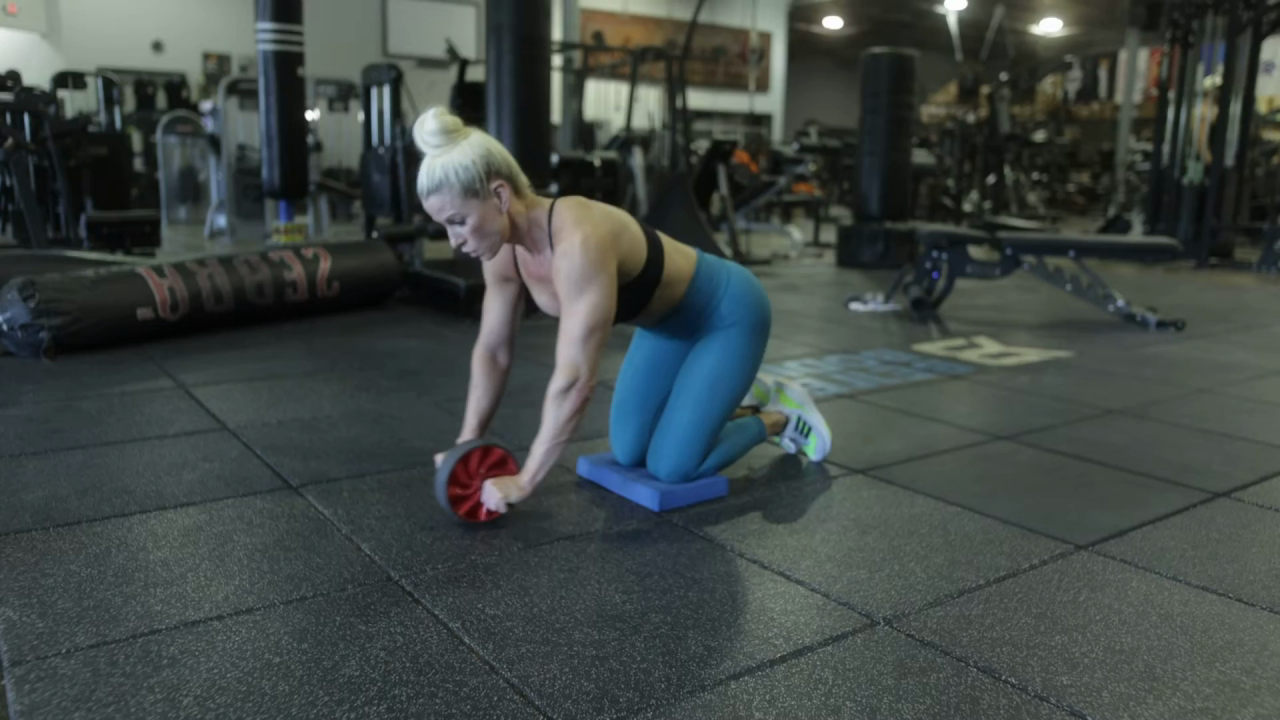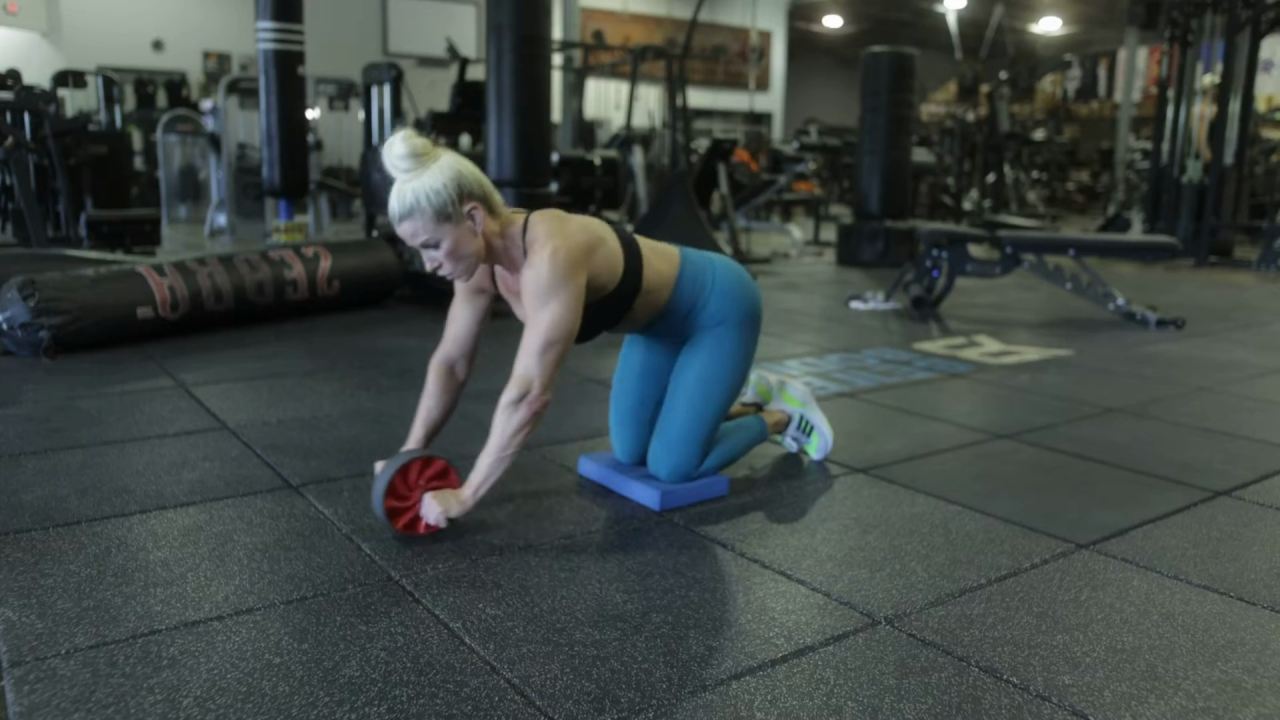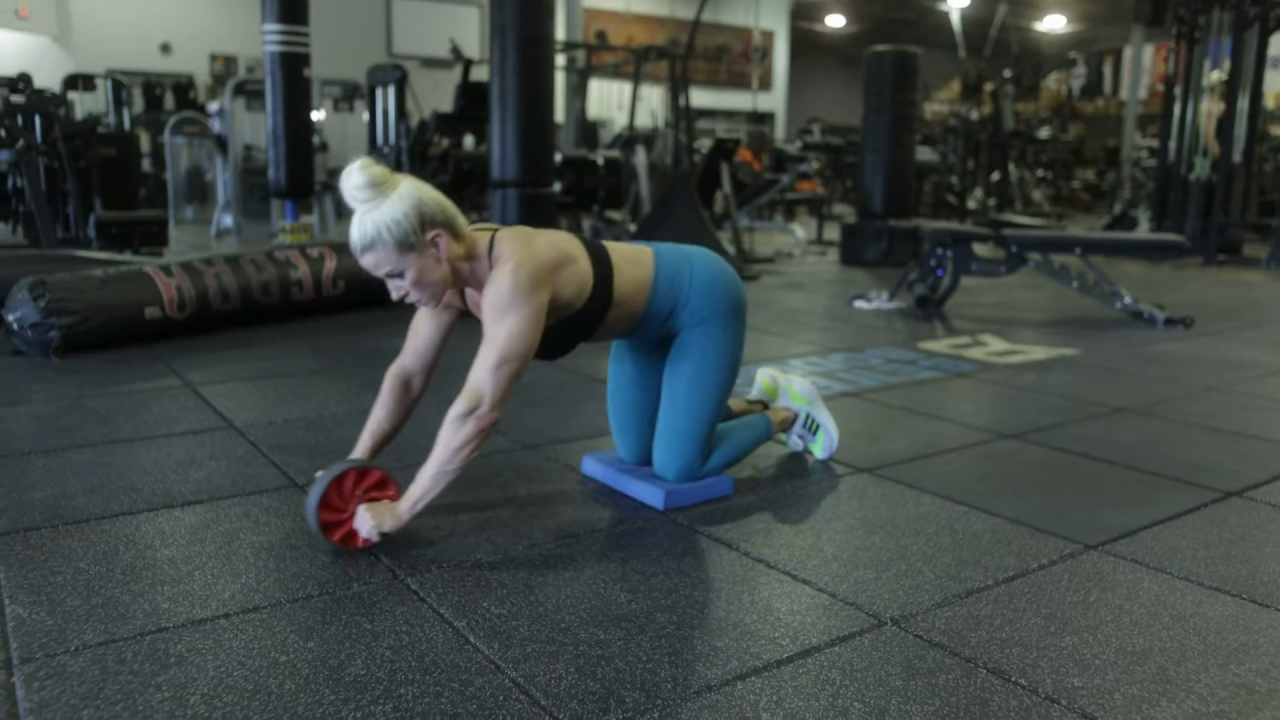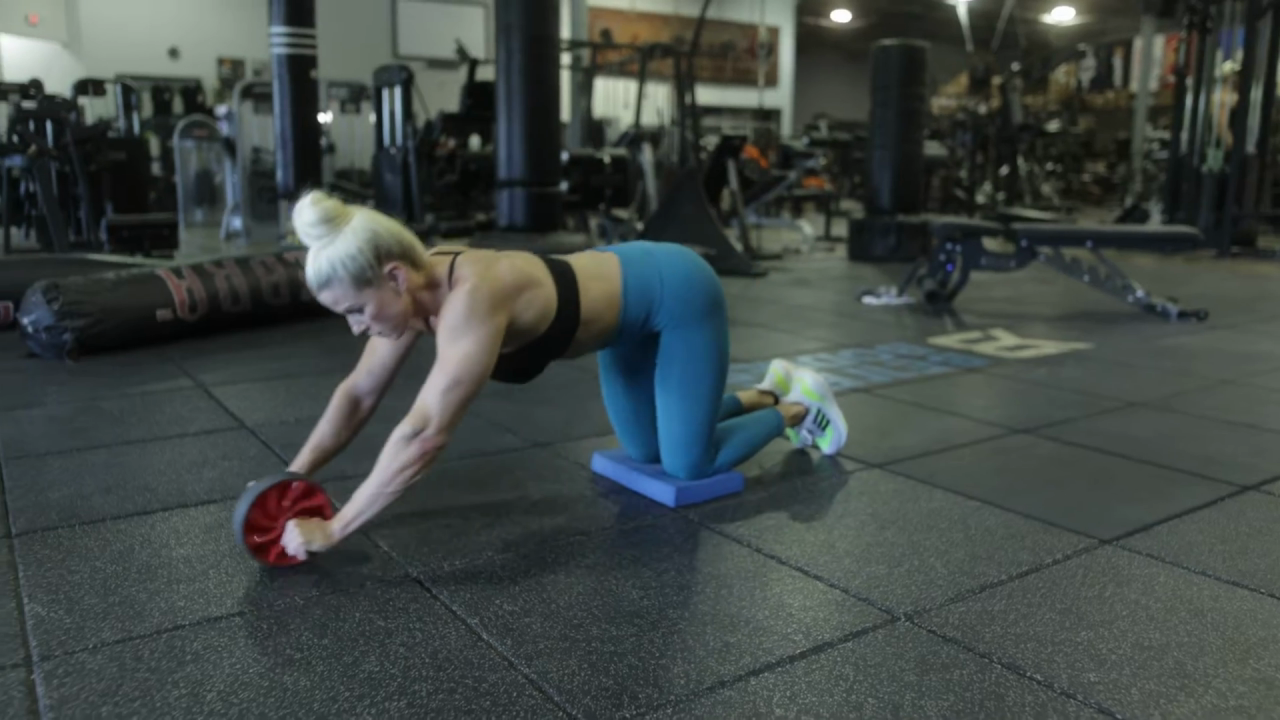
dt=0.2s
person 1, frame 1
left shoulder: (579, 240)
right shoulder: (506, 245)
left elbow: (575, 380)
right elbow: (492, 352)
left wrist: (523, 481)
right wrist: (465, 443)
left hip: (730, 313)
right hip: (670, 323)
left knee: (672, 468)
right knee: (629, 454)
left ankle: (780, 420)
right ankle: (748, 399)
person 1, frame 2
left shoulder: (551, 255)
right shoulder: (483, 252)
left elbow: (530, 394)
right elbow: (451, 362)
left wrist: (464, 497)
right wrist: (411, 454)
left hip: (720, 305)
right hip: (664, 317)
left knee: (674, 468)
right knee: (631, 454)
left ankle: (782, 417)
right ankle: (750, 399)
person 1, frame 3
left shoulder: (515, 273)
right shoulder: (453, 266)
left elbow: (479, 411)
right elbow: (407, 374)
left wrist: (400, 510)
right wrist: (356, 464)
left hip: (701, 297)
right hip: (650, 304)
left knee: (680, 468)
right knee: (639, 454)
left ankle: (785, 413)
right ankle: (755, 398)
person 1, frame 4
left shoulder: (473, 297)
right shoulder: (417, 285)
left elbow: (424, 435)
right elbow: (358, 393)
left wrist: (332, 529)
right wrist: (296, 475)
left hip: (677, 292)
right hip: (626, 288)
left knee: (691, 464)
right knee: (649, 453)
left ankle: (796, 407)
right ankle: (764, 392)
